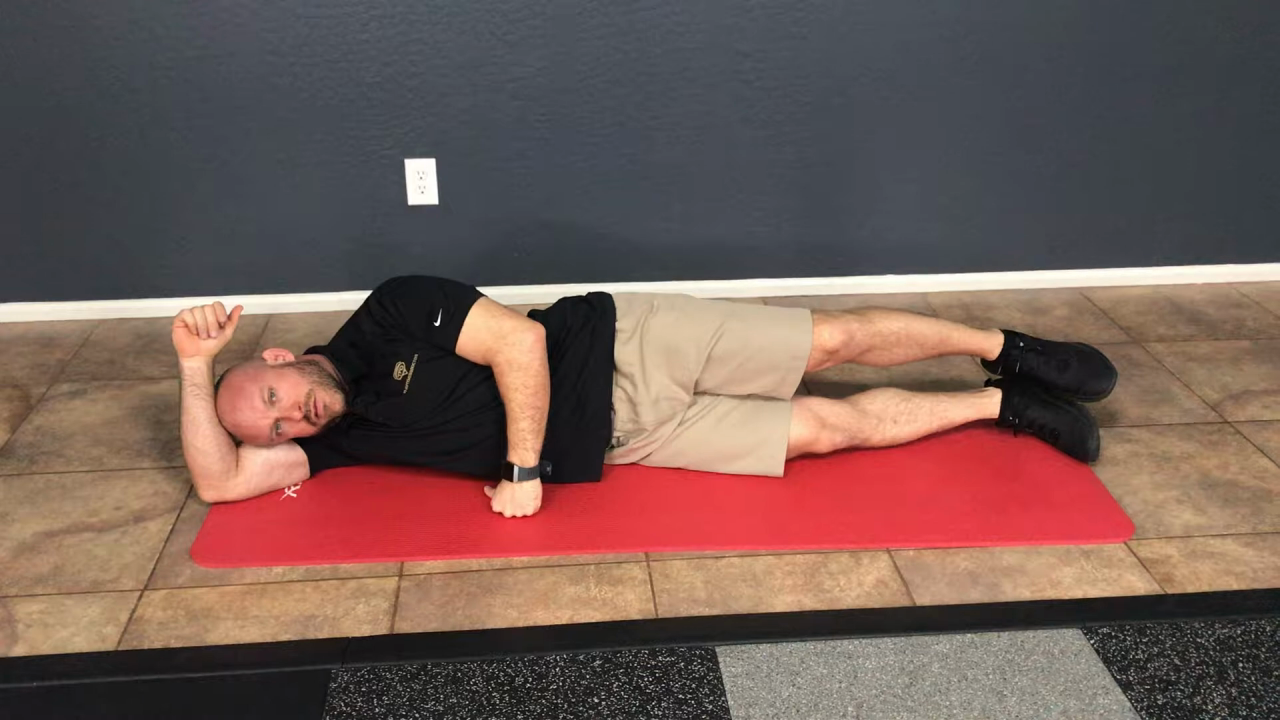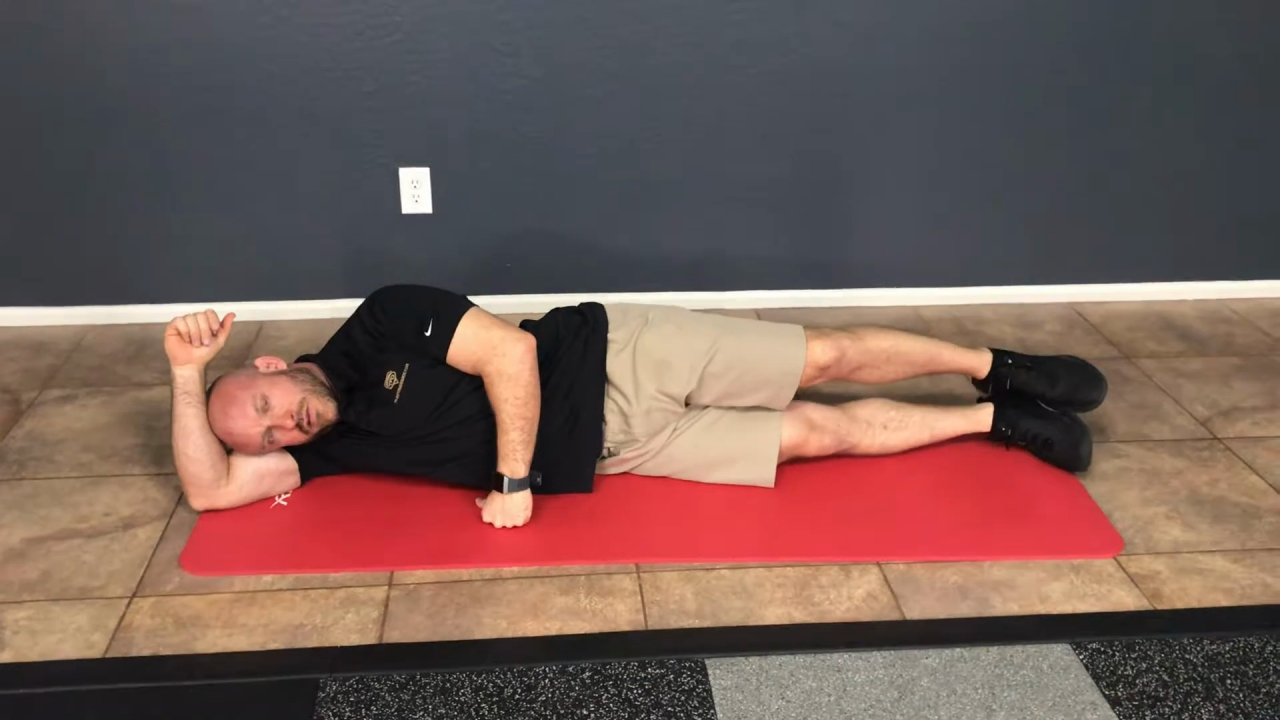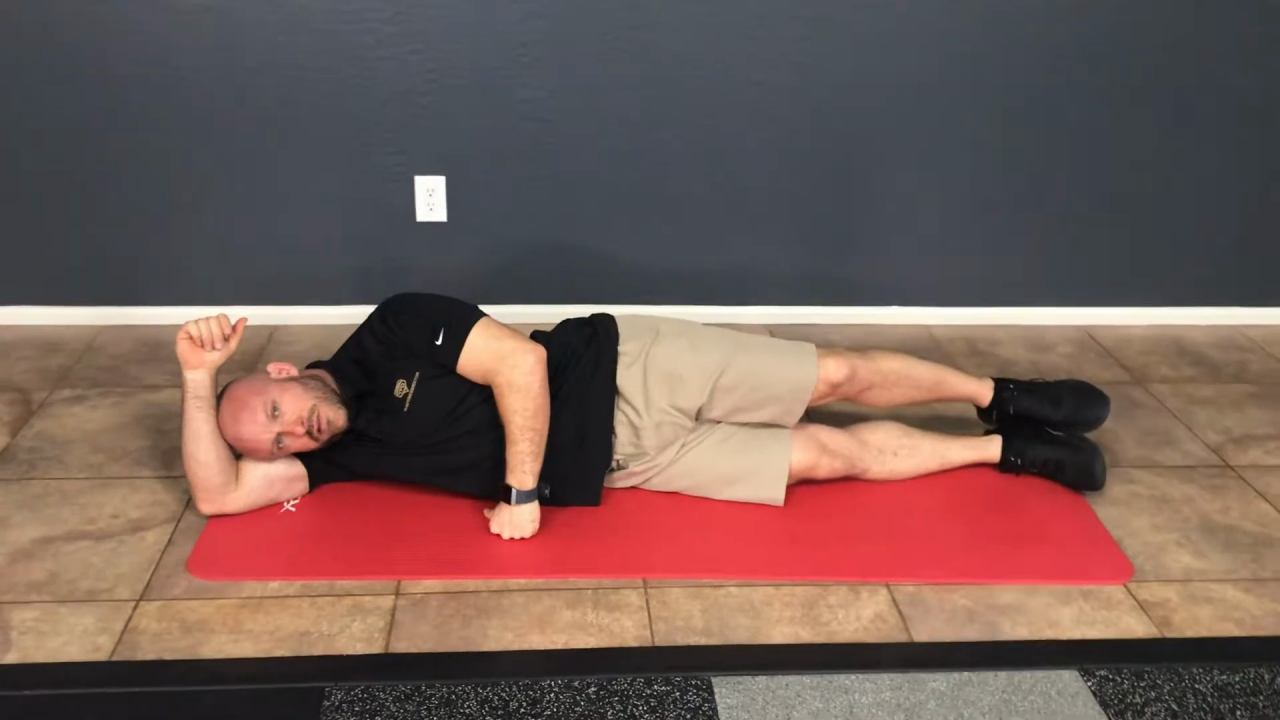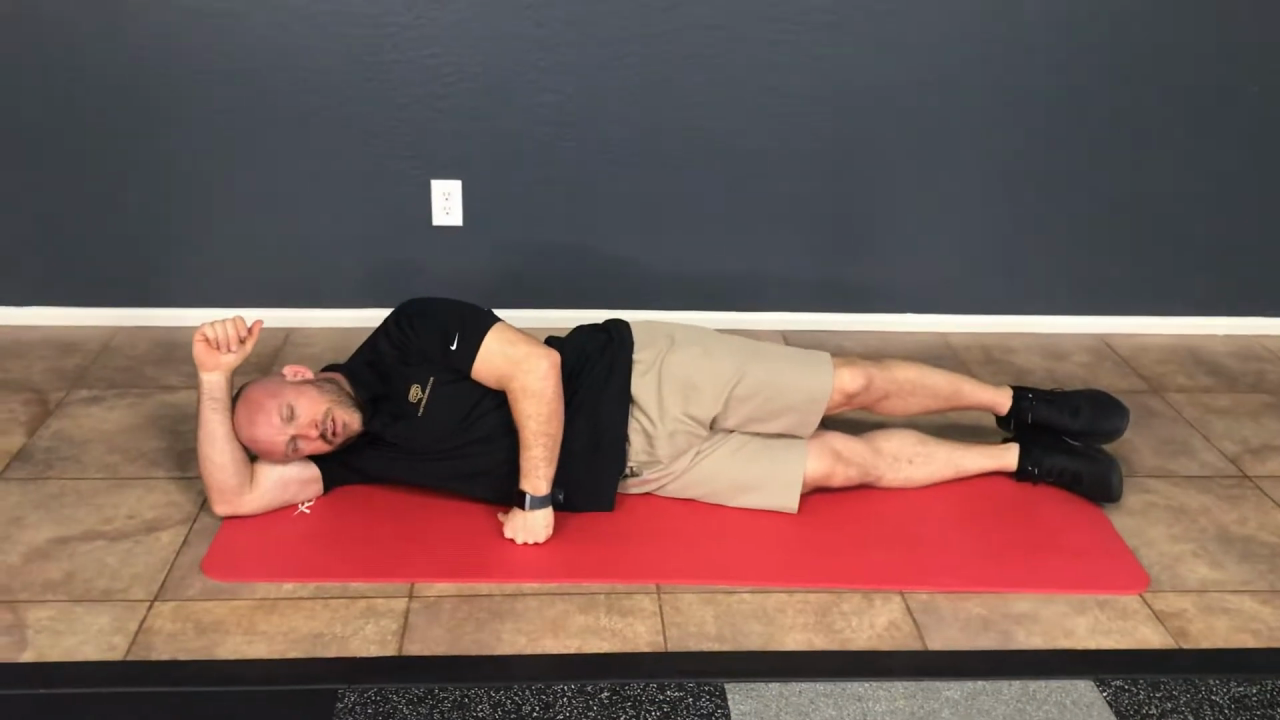
dt=0.5s
person 1, frame 1
left shoulder: (391, 314)
right shoulder: (338, 436)
left elbow: (519, 340)
right elbow: (218, 481)
left wrist: (523, 470)
right wrist: (194, 369)
left hip: (624, 344)
right hip: (615, 439)
left knee: (835, 339)
right knee: (828, 427)
left ankle: (1007, 353)
right ankle: (1002, 407)
person 1, frame 2
left shoulder: (382, 322)
right shoulder: (331, 445)
left elbow: (509, 350)
right elbow: (210, 488)
left wrist: (513, 481)
right wrist: (185, 376)
left hip: (616, 357)
right hip: (606, 449)
left knee: (827, 357)
right knee: (817, 433)
left ankle: (997, 371)
right ankle: (995, 419)
person 1, frame 3
left shoulder: (393, 330)
right shoulder: (340, 451)
left elbow: (521, 361)
right elbow: (217, 493)
left wrist: (520, 492)
right wrist: (197, 380)
left hip: (627, 369)
right hip: (617, 462)
left knee: (838, 376)
right knee: (827, 455)
left ankle: (1002, 399)
right ankle: (1006, 451)
person 1, frame 4
left shoulder: (409, 331)
right shoulder: (354, 454)
left elbow: (534, 366)
right elbow: (232, 493)
left wrist: (533, 498)
right wrist: (212, 380)
left hip: (641, 376)
right hip: (627, 470)
left knee: (853, 386)
right knee: (840, 464)
left ankle: (1021, 407)
right ankle: (1023, 460)
